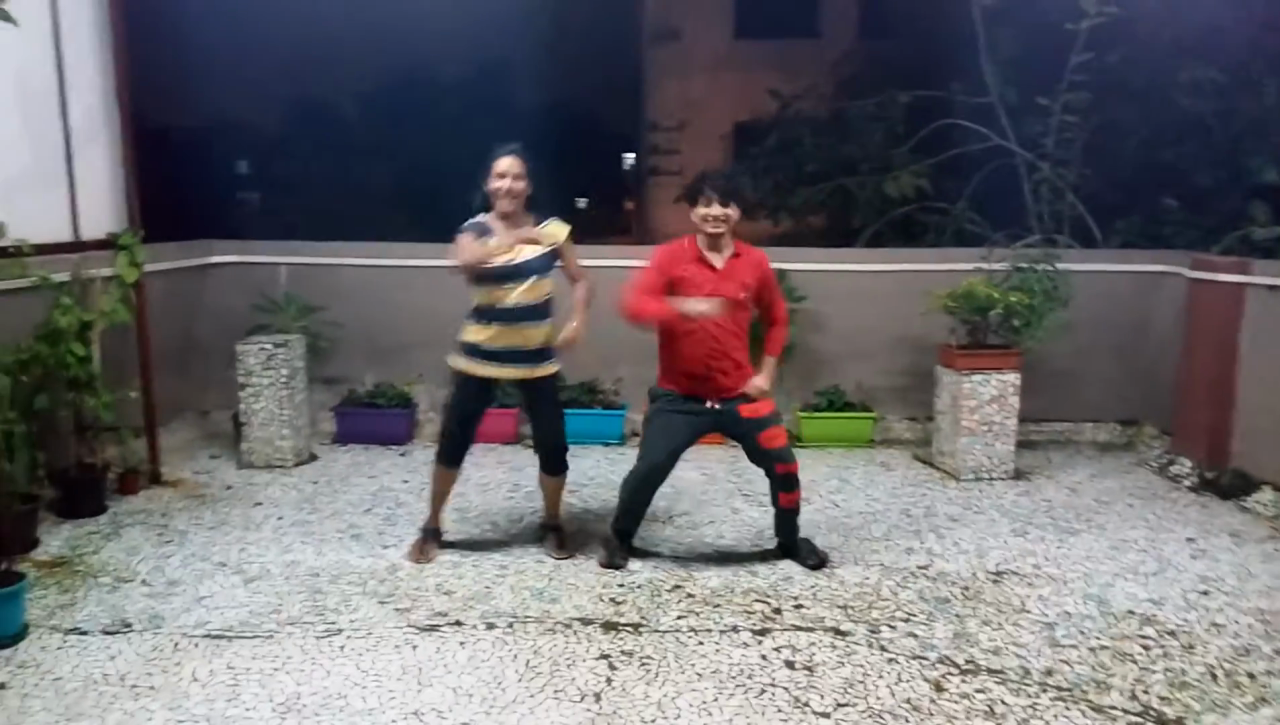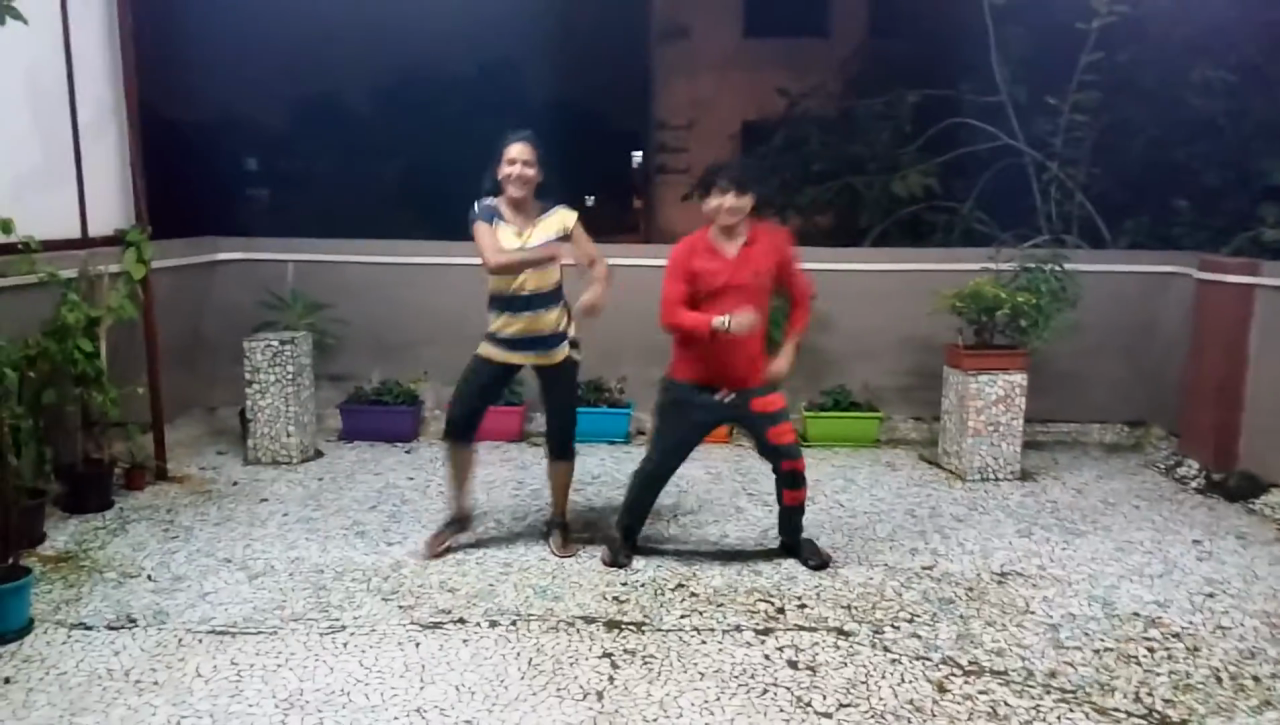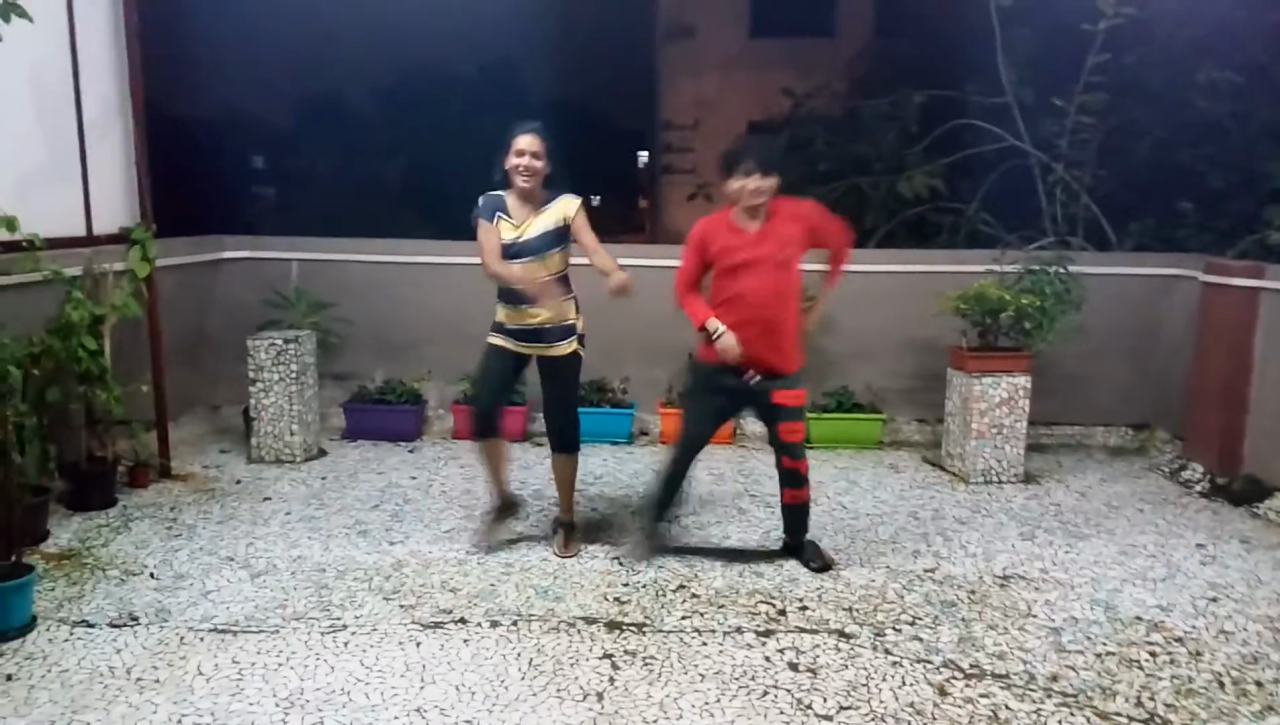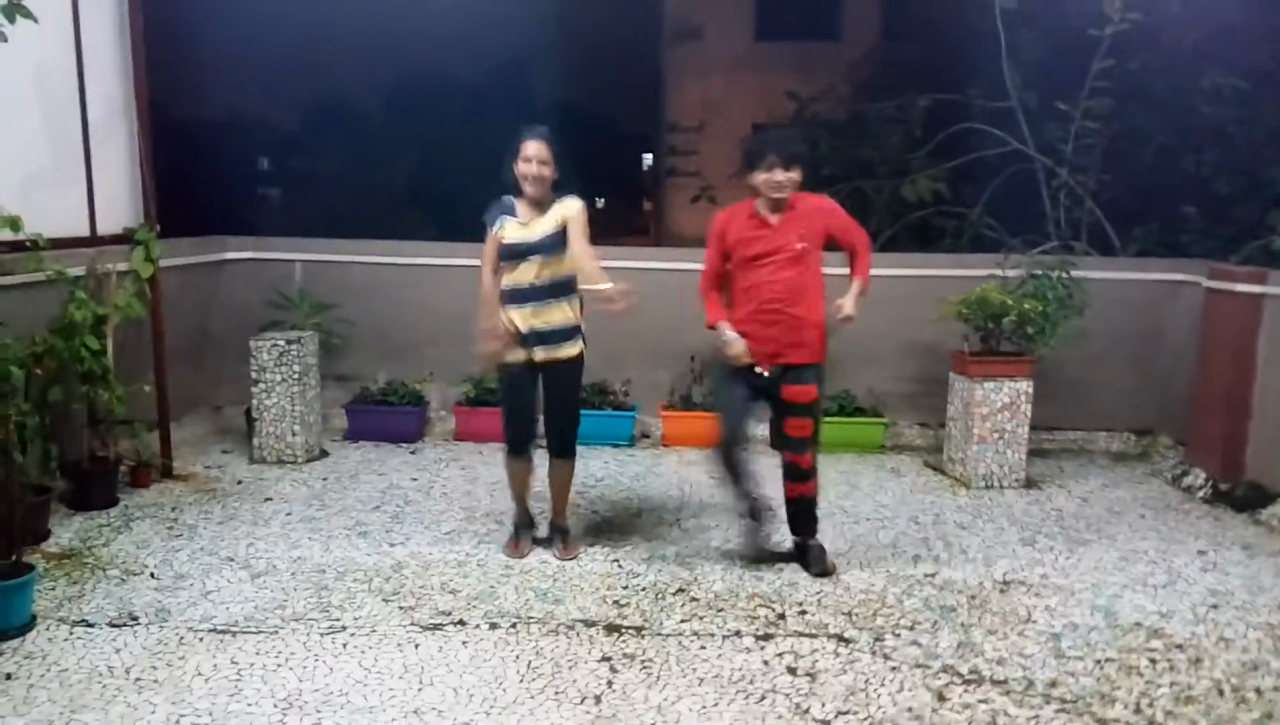
dt=0.1s
person 1, frame 1
left shoulder: (552, 230)
right shoulder: (474, 229)
left elbow: (581, 280)
right elbow: (466, 268)
left wrist: (577, 320)
right wrist: (507, 241)
left hip: (535, 358)
right hip: (478, 355)
left knee: (553, 449)
right knee: (452, 443)
left ankle: (551, 526)
right ankle: (431, 530)
person 1, frame 2
left shoulder: (561, 216)
right shoulder: (484, 212)
left elbow: (597, 262)
right elbow: (494, 263)
left wrist: (596, 290)
right wrist: (550, 251)
left hip: (552, 342)
right hip: (502, 341)
left knee: (561, 434)
right knee: (459, 418)
left ankle: (558, 522)
right ankle: (459, 513)
person 1, frame 3
left shoulder: (566, 205)
right shoulder: (490, 205)
left elbow: (592, 246)
right elbow: (491, 264)
left wrist: (617, 274)
right wrist: (534, 287)
left hip: (558, 333)
right hip: (508, 330)
left knee: (563, 426)
right knee: (483, 410)
left ankle: (565, 519)
right ankle: (502, 499)
person 1, frame 4
left shoulder: (569, 208)
right shoulder: (500, 211)
left elbow: (582, 253)
right elbow: (489, 274)
left wrist: (604, 286)
right wrist: (488, 327)
left hip: (562, 337)
right hip: (512, 337)
left knee: (562, 432)
right knee: (519, 431)
left ankle: (560, 525)
right ankle: (522, 519)
person 2, frame 1
left shoulder: (754, 263)
right shoulder: (671, 256)
left elbow: (776, 318)
right elbow: (632, 307)
left wrist: (765, 372)
right wrist: (683, 308)
left hip: (738, 393)
right hip: (678, 397)
left knee: (782, 463)
right knee: (648, 470)
left ankle: (789, 538)
right ankle: (618, 537)
person 2, frame 2
left shoulder: (774, 243)
right shoulder: (688, 251)
left elbow: (801, 296)
right elbow: (671, 316)
left wrist: (788, 350)
right wrist: (723, 323)
left hip: (752, 383)
right hip: (692, 386)
left knee: (790, 460)
right knee: (657, 465)
left ankle: (792, 538)
right ankle: (624, 535)
person 2, frame 3
left shoulder: (799, 215)
right shoulder: (708, 229)
left elbow: (841, 237)
right elbow: (686, 289)
left wrist: (822, 295)
right wrist: (715, 328)
left hip: (777, 366)
right hip: (717, 364)
left knee: (793, 455)
right knee: (687, 448)
left ankle: (797, 539)
right ankle: (656, 518)
person 2, frame 4
left shoulder: (819, 210)
right shoulder: (729, 221)
left elbow: (860, 244)
right elbow: (711, 285)
left wrist: (854, 294)
right wrist: (724, 330)
left hip: (799, 359)
right hip: (744, 359)
left knee: (799, 455)
right knee: (729, 440)
left ankle: (806, 540)
right ankle: (752, 510)
